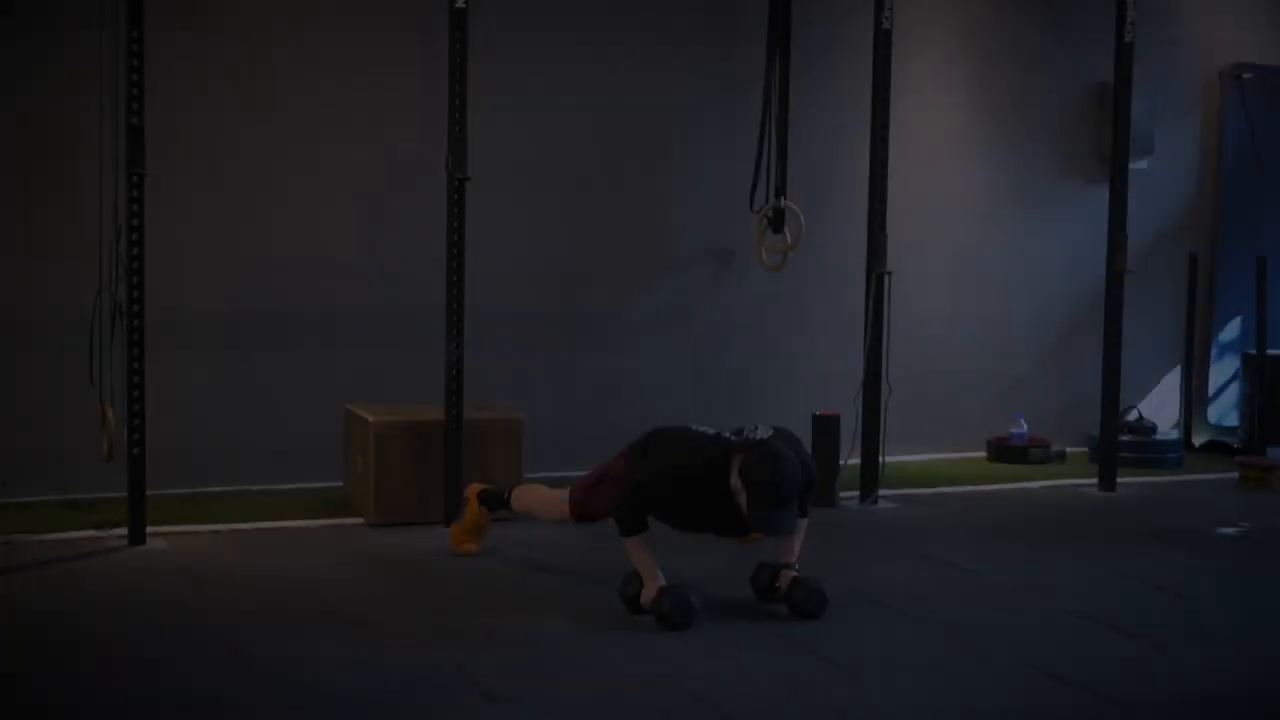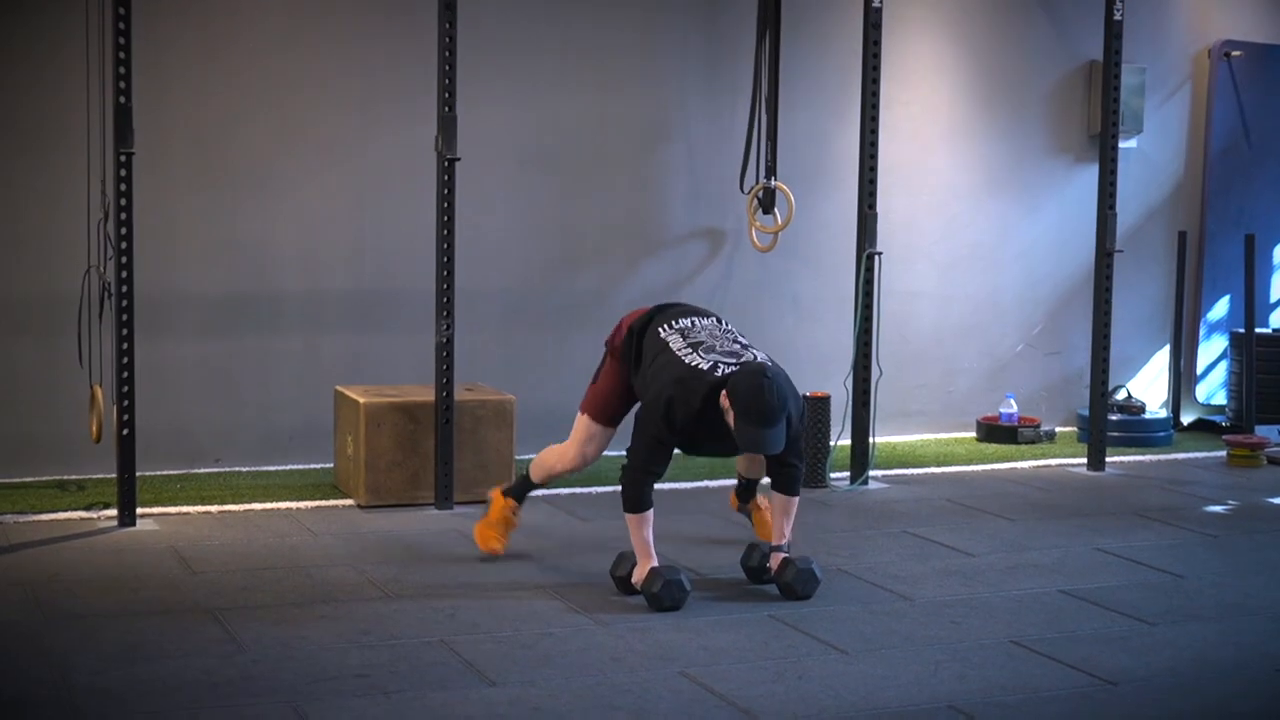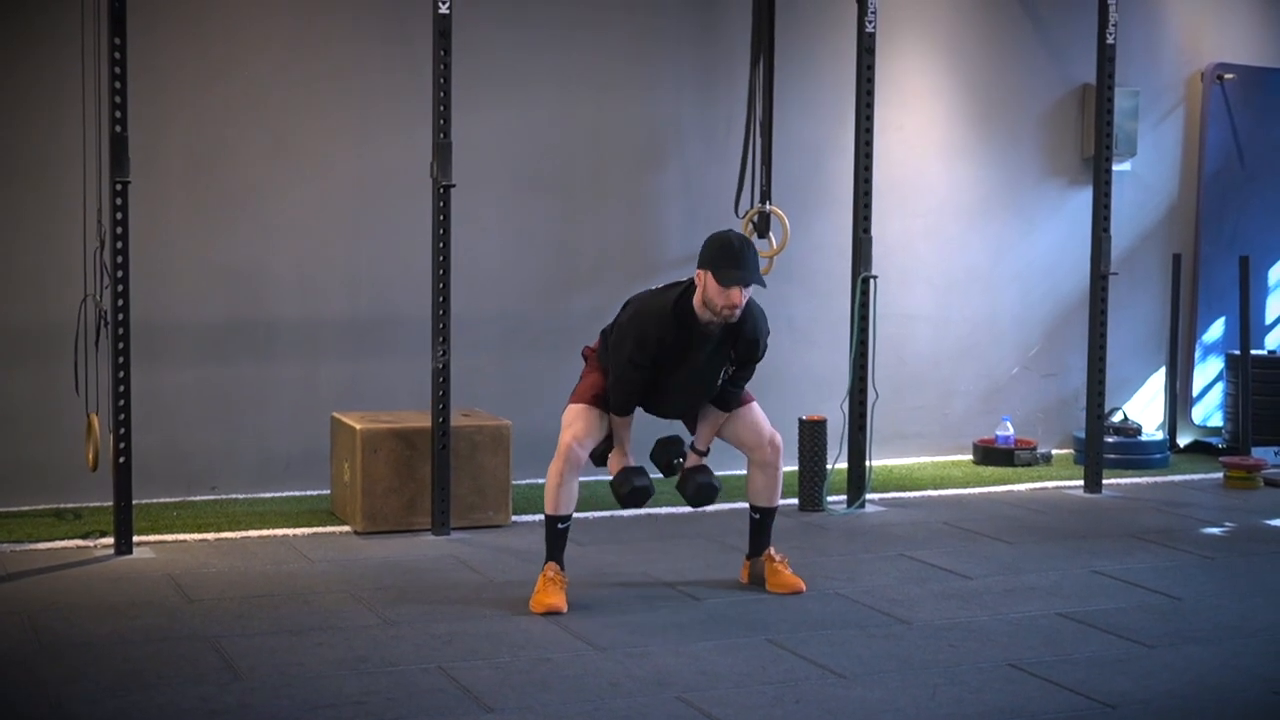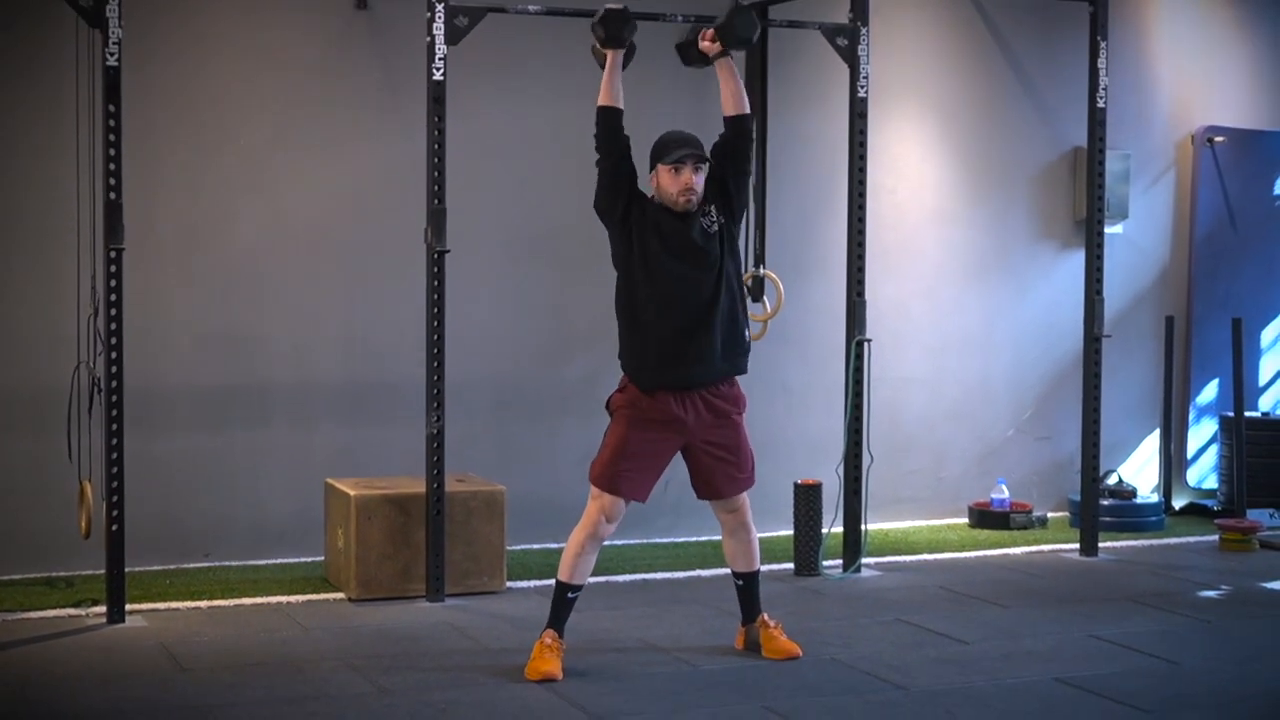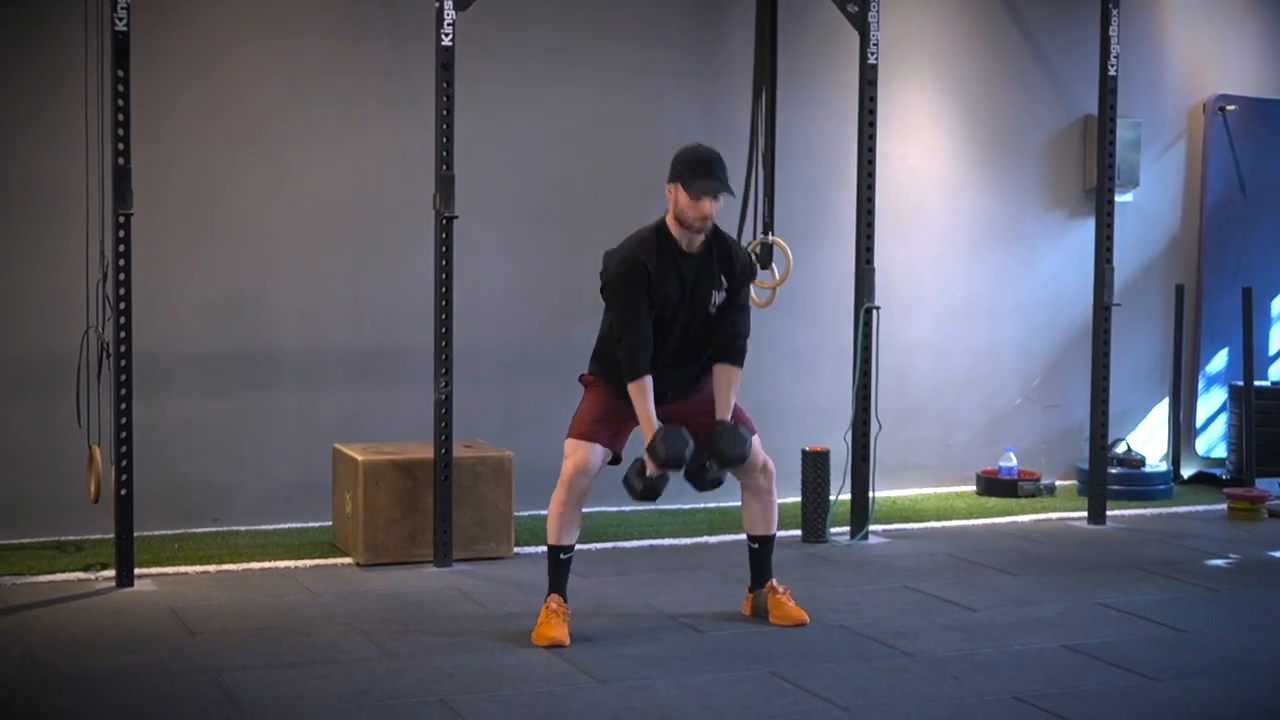
dt=1s
person 1, frame 1
left shoulder: (795, 466)
right shoulder: (685, 465)
left elbow: (799, 511)
right elbow: (628, 514)
left wrist: (788, 566)
right wrist: (652, 579)
right hip: (655, 450)
right knee: (557, 506)
right ankle: (483, 500)
person 1, frame 2
left shoulder: (783, 402)
right shoulder: (677, 397)
left elbow: (788, 470)
right elbow: (640, 472)
left wrist: (780, 550)
right wrist: (646, 561)
left knee: (761, 444)
right knee: (581, 453)
left ankle: (744, 496)
right ankle: (510, 498)
person 1, frame 3
left shoulder: (752, 326)
right shoulder: (648, 316)
left elbow: (724, 393)
right elbow: (624, 392)
left wrist: (698, 449)
right wrist: (621, 450)
left hip: (696, 386)
right hip: (619, 372)
left knee: (768, 445)
right knee: (573, 446)
left ankle: (760, 559)
right ankle: (553, 570)
person 1, frame 4
left shoulder: (721, 211)
right shoulder: (630, 218)
left elbow: (739, 135)
right elbow: (610, 143)
left wrist: (722, 60)
right wrist: (613, 60)
left hip: (716, 398)
right hip: (647, 400)
left knee: (736, 512)
right knee: (601, 517)
left ankle: (754, 624)
right ankle: (552, 635)
person 1, frame 5
left shoulder: (732, 259)
right shoulder: (632, 260)
left elbow: (731, 346)
right elbow: (632, 351)
left wrist: (725, 424)
right wrist: (653, 435)
left hip: (693, 383)
right hip: (619, 381)
left knee: (760, 469)
right knee: (576, 473)
left ankle: (762, 590)
right ankle: (555, 601)
